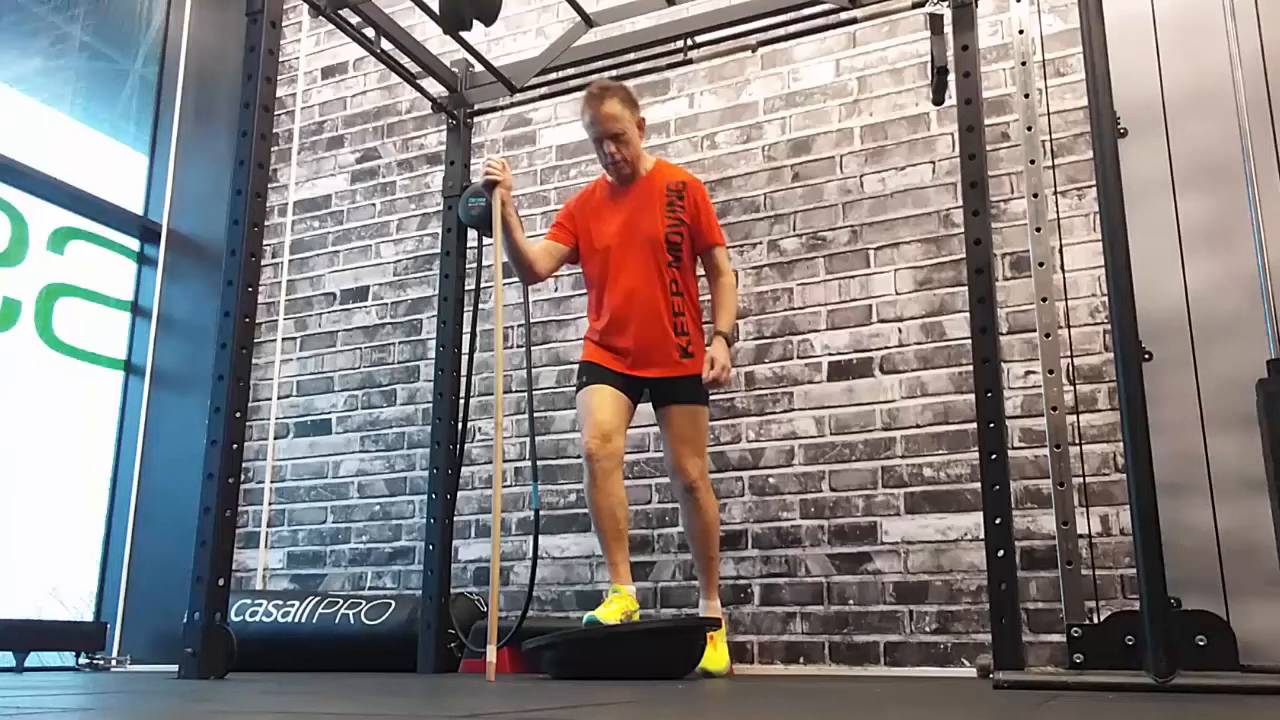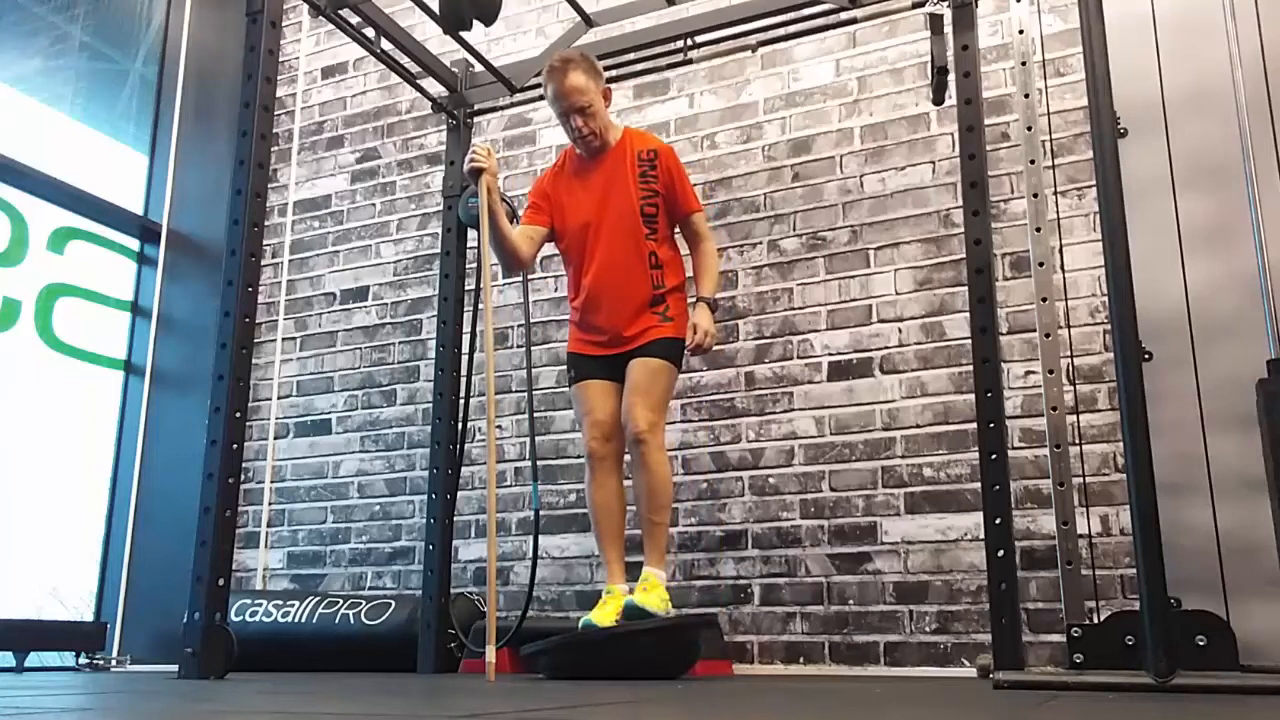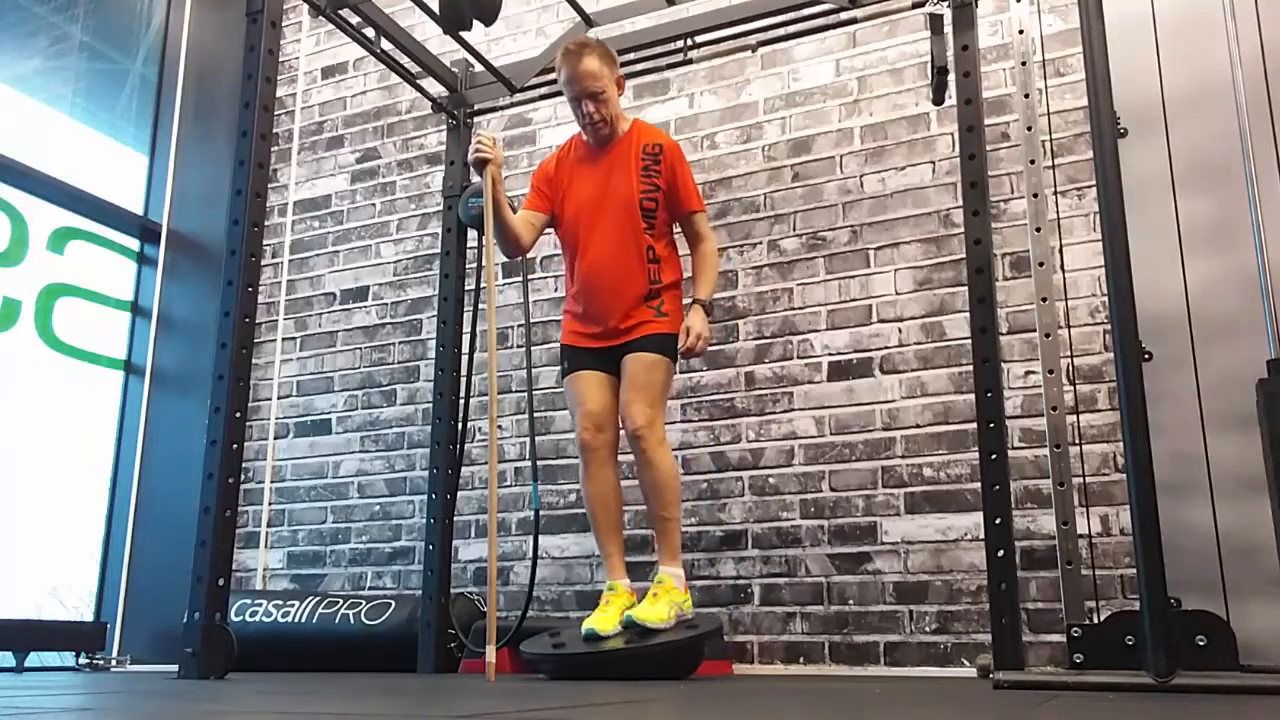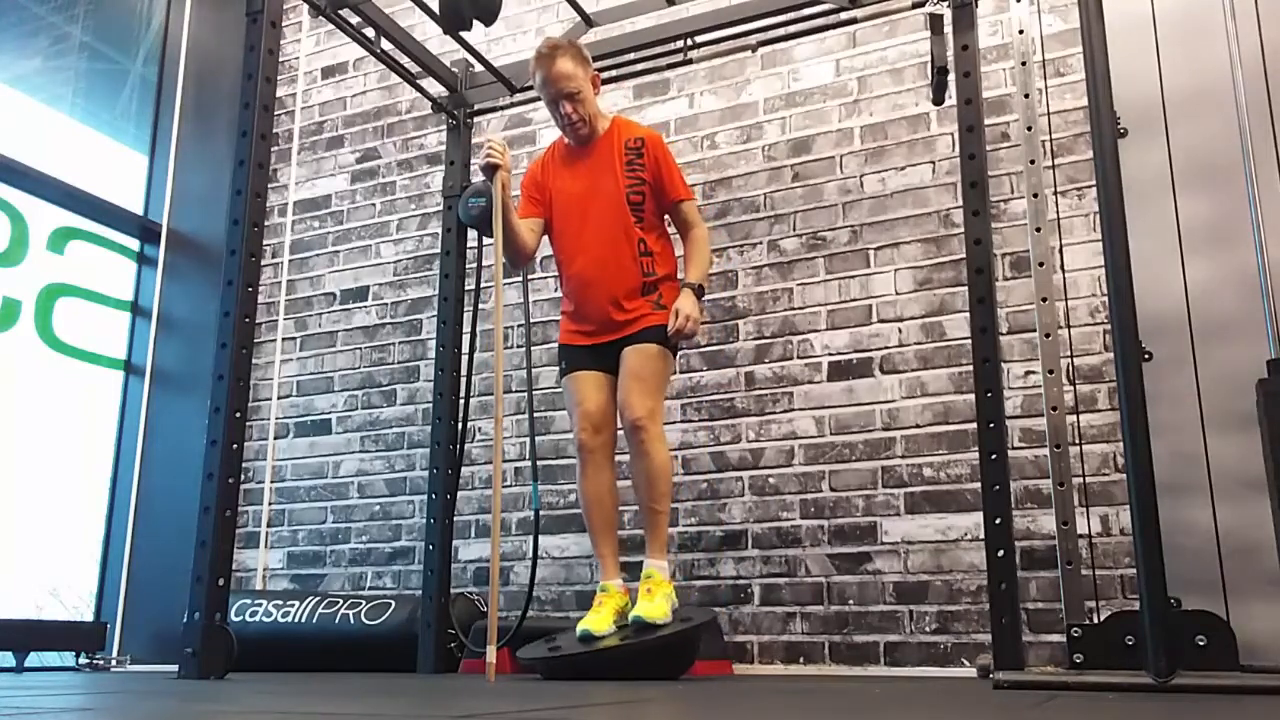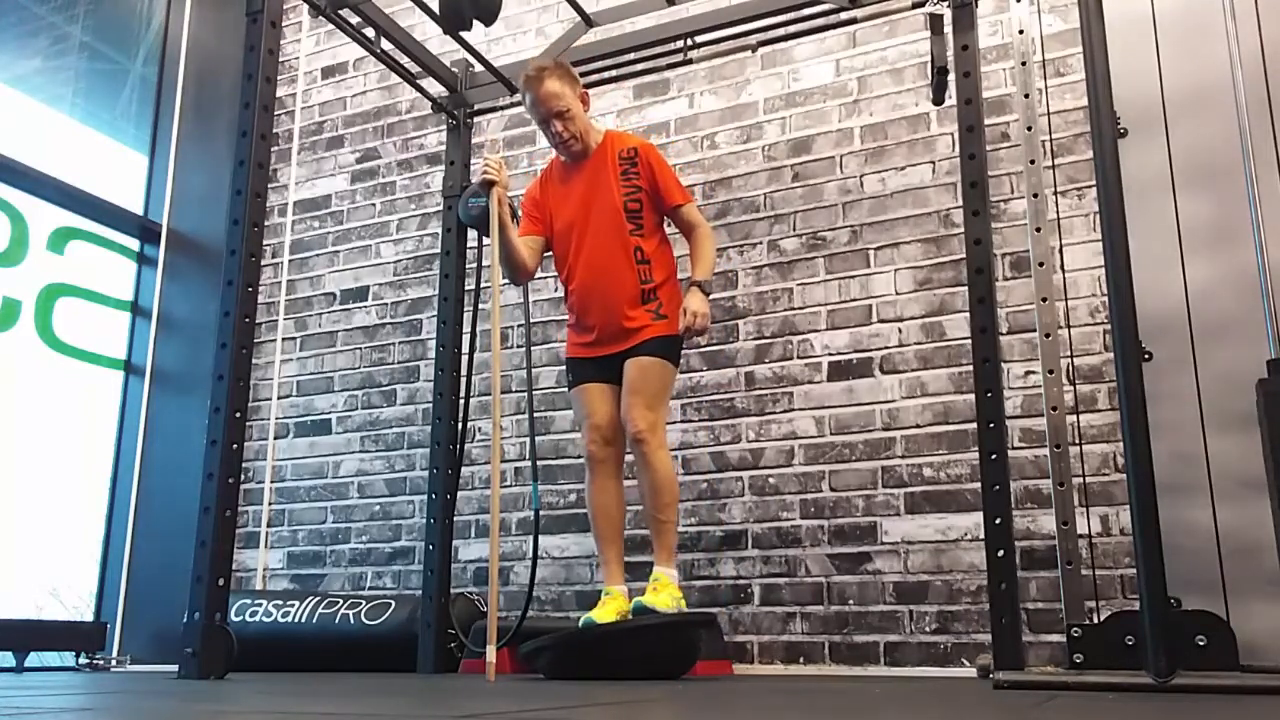
dt=1s
person 1, frame 1
left shoulder: (682, 187)
right shoulder: (581, 206)
left elbow: (720, 271)
right elbow: (533, 268)
left wrist: (721, 337)
right wrist: (506, 209)
left hip: (677, 357)
right hip: (607, 355)
left knee: (689, 477)
right knee: (599, 450)
left ankle: (711, 610)
right ankle: (622, 594)
person 1, frame 2
left shoulder: (654, 155)
right shoulder: (551, 182)
left elbow: (701, 237)
right elbow: (517, 258)
left wrist: (705, 303)
right wrist: (489, 195)
left hip: (656, 322)
right hip: (591, 336)
left knee: (641, 429)
right knee: (600, 446)
left ankle: (654, 579)
right ankle: (614, 589)
person 1, frame 3
left shoulder: (659, 149)
right shoulder: (555, 167)
left elbow: (701, 237)
right elbow: (517, 244)
left wrist: (700, 306)
right wrist: (493, 185)
left hip: (651, 318)
right hip: (584, 329)
left knee: (642, 426)
right knee: (592, 439)
left ankle: (671, 580)
right ankle: (617, 587)
person 1, frame 4
left shoulder: (643, 144)
right shoulder: (543, 170)
left elbow: (693, 227)
right elbow: (520, 254)
left wrist: (691, 290)
right wrist: (500, 189)
left hip: (648, 312)
right hip: (581, 328)
left knee: (639, 417)
right knee: (591, 439)
left ankle: (656, 572)
right ankle: (610, 588)
person 1, frame 5
left shoulder: (636, 154)
right shoulder: (542, 189)
left elbow: (697, 228)
right elbow: (521, 270)
left wrist: (698, 288)
right wrist: (499, 208)
left hip: (651, 323)
right hip: (588, 339)
left knee: (643, 430)
right knee: (599, 448)
left ankle: (666, 577)
right ankle: (614, 591)
